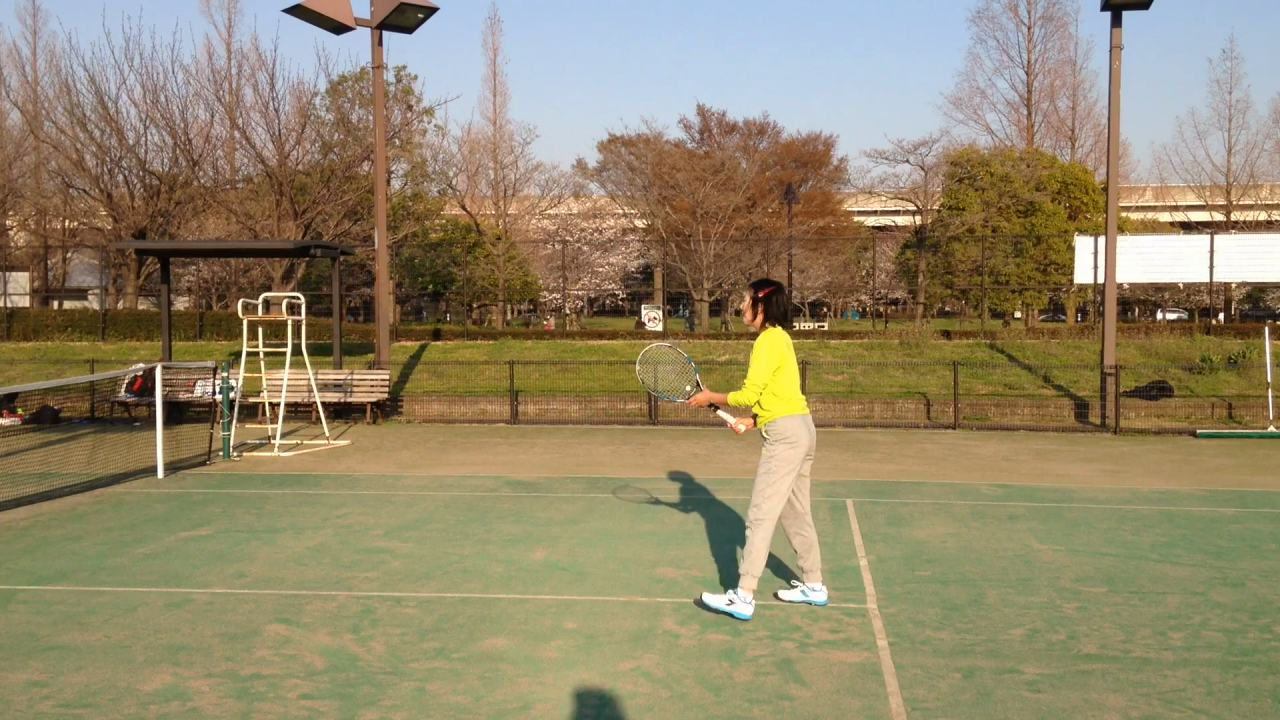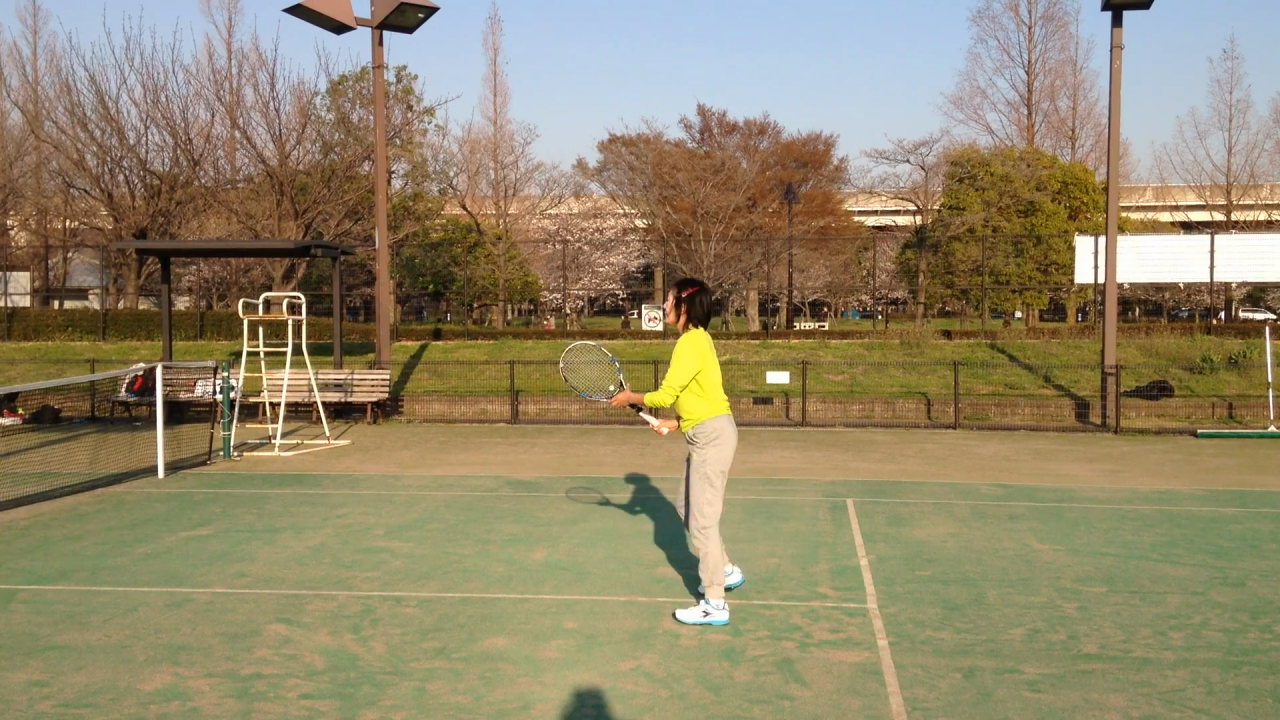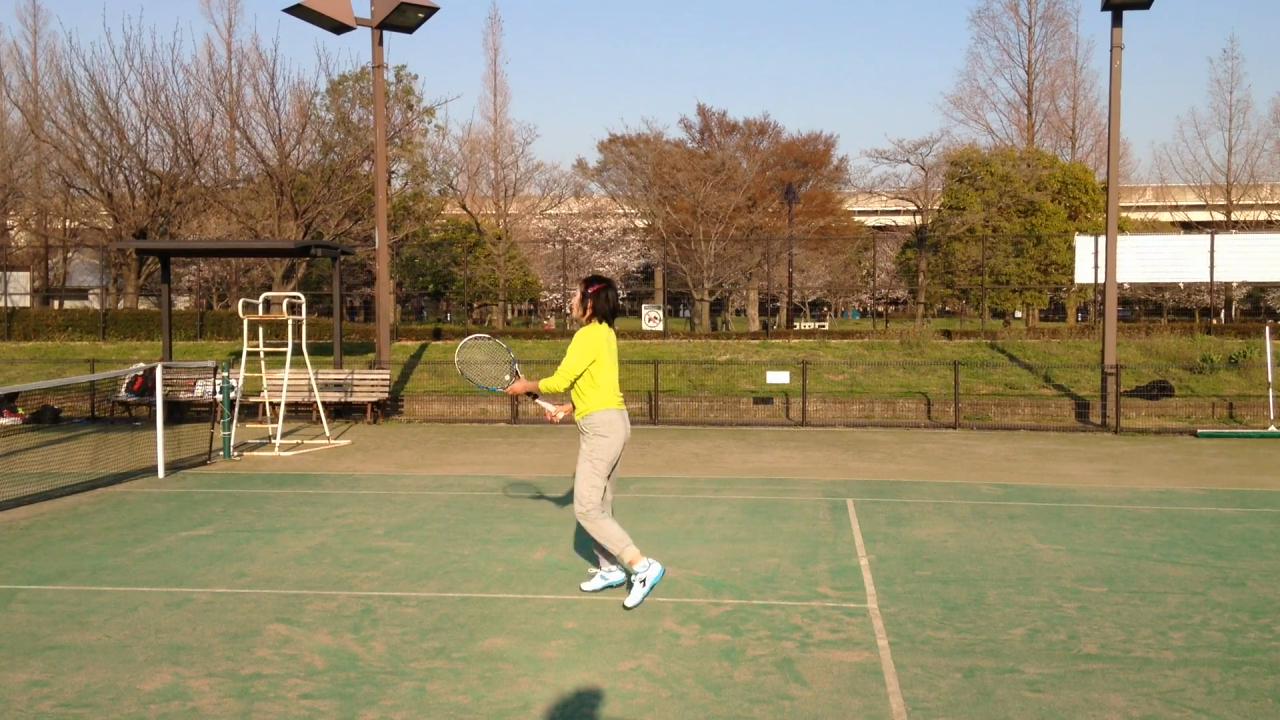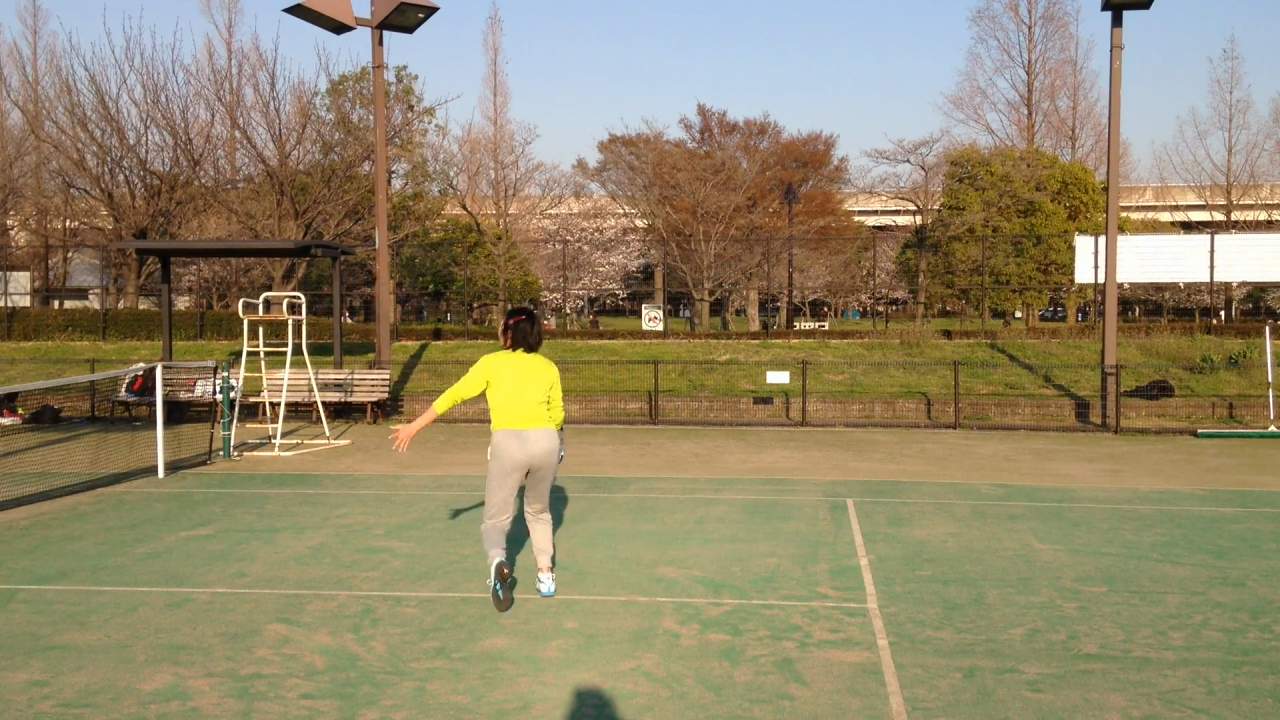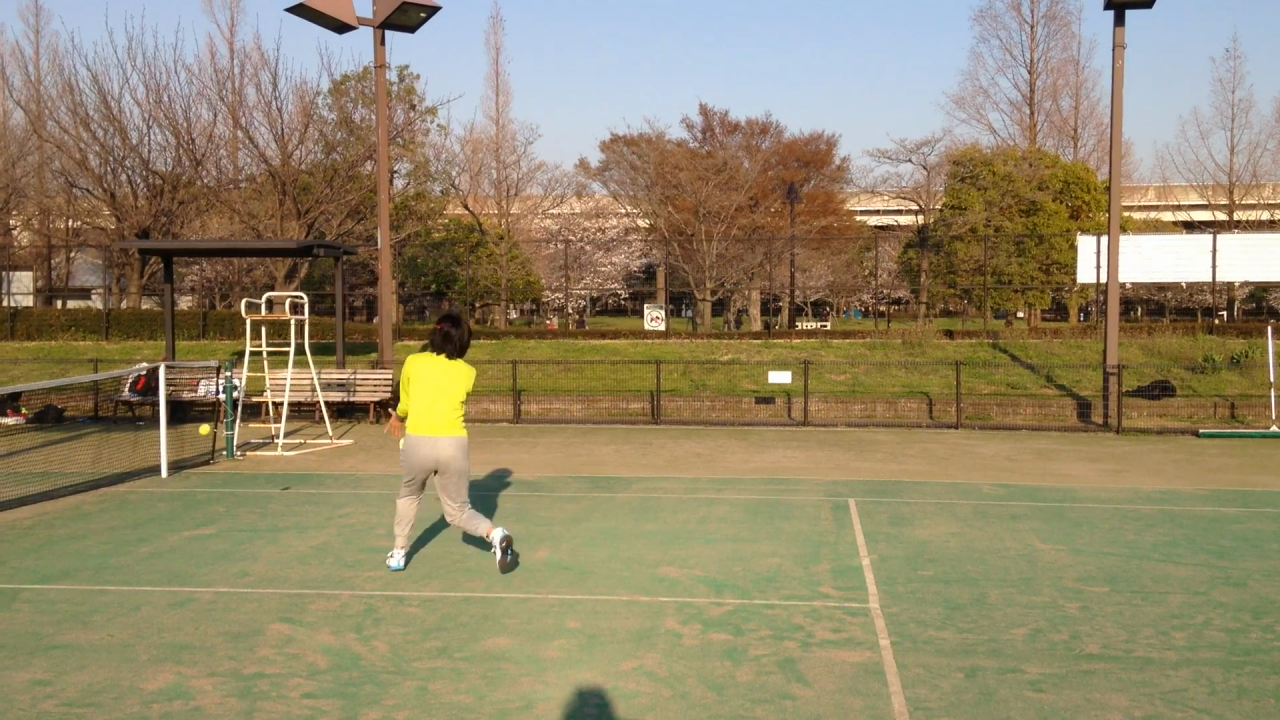
dt=0.5s
person 1, frame 1
left shoulder: (768, 341)
right shoulder: (779, 338)
left elbow: (749, 394)
left wrist: (710, 397)
right wrist: (752, 421)
left hip: (785, 436)
right hip: (798, 430)
left knee: (760, 516)
right knee: (795, 513)
left ankle: (742, 596)
right ankle: (813, 585)
person 1, frame 2
left shoulder: (690, 343)
right shoulder: (697, 339)
left elbow: (665, 395)
left wrist: (629, 397)
right wrist: (675, 423)
left hip: (711, 438)
right hip: (707, 436)
left knee: (702, 523)
right knee: (687, 509)
left ankle: (716, 604)
right ankle: (725, 570)
person 1, frame 3
left shoulder: (588, 336)
right shoulder: (605, 335)
left elbow: (558, 382)
left wrist: (525, 386)
right wrist: (568, 408)
left hip: (602, 428)
right hip: (611, 424)
left knee: (586, 508)
right knee: (598, 502)
left ankle: (642, 565)
right ankle: (611, 568)
person 1, frame 4
left shoulder: (493, 362)
right shoulder: (549, 367)
left elbow: (453, 395)
left wrist: (415, 426)
left hip: (509, 443)
right hip: (545, 441)
left knee: (495, 523)
right knee: (538, 511)
left ankle: (500, 564)
right ankle: (546, 575)
person 1, frame 5
left shoulder: (413, 362)
right shoulder: (468, 373)
left wrist: (397, 419)
left hip: (418, 445)
right hip: (453, 446)
left knee: (408, 495)
right knee: (457, 512)
left ankle: (399, 553)
right ankle: (496, 536)
